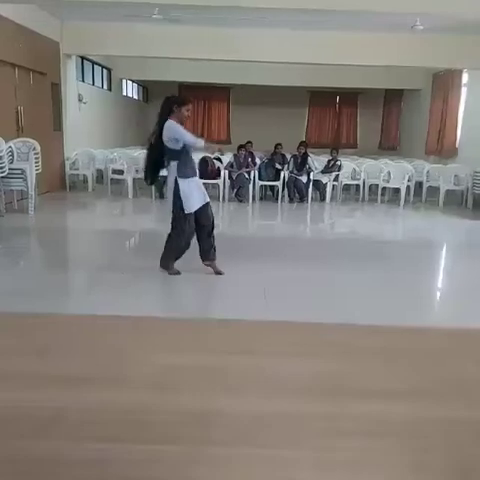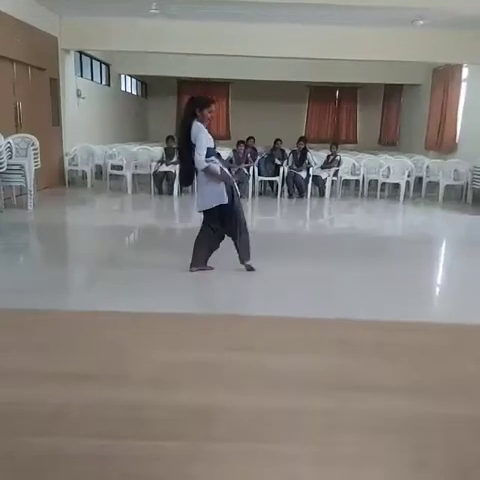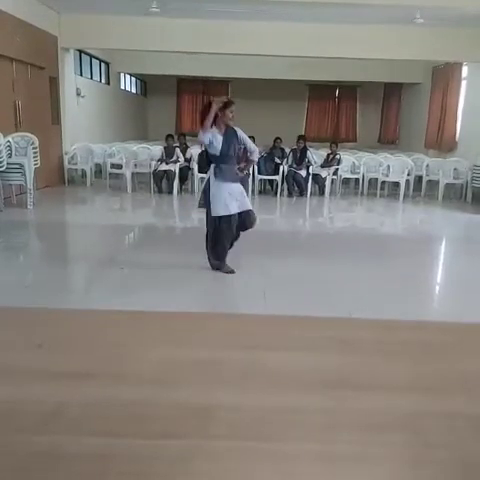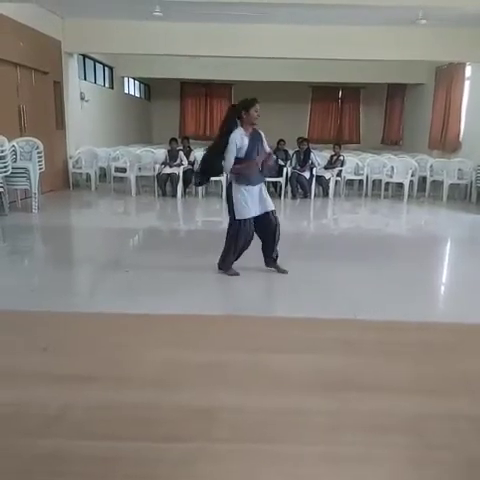
dt=0.7s
person 1, frame 1
left shoulder: (176, 127)
right shoulder: (171, 127)
right elbow: (195, 143)
left hip: (190, 177)
right hip: (180, 179)
left knee: (205, 218)
right knee: (183, 224)
left ankle: (209, 258)
right ankle: (167, 262)
person 1, frame 2
left shoulder: (193, 128)
right shoulder: (201, 130)
right elbow: (199, 160)
right wrist: (218, 174)
left hip: (206, 179)
right hip: (214, 177)
left knee: (213, 222)
right knee: (234, 216)
left ankle: (198, 262)
right ankle: (244, 257)
person 1, frame 3
left shoulder: (236, 132)
right shoulder: (211, 134)
left elbow: (254, 151)
right elbow: (203, 138)
left wrist: (244, 170)
right wrist: (213, 110)
left hip: (235, 182)
right hip: (218, 183)
left knee: (248, 220)
right knee: (225, 224)
right ankle: (218, 261)
person 1, frame 4
left shoulder: (258, 134)
right shoulder: (235, 136)
left elbow: (267, 153)
right elbow: (228, 167)
left wrist: (264, 160)
right wrist: (247, 166)
left hip: (258, 185)
right hip: (241, 187)
left knee: (271, 223)
right knee: (243, 229)
left ankle: (271, 261)
right ankle: (225, 264)
